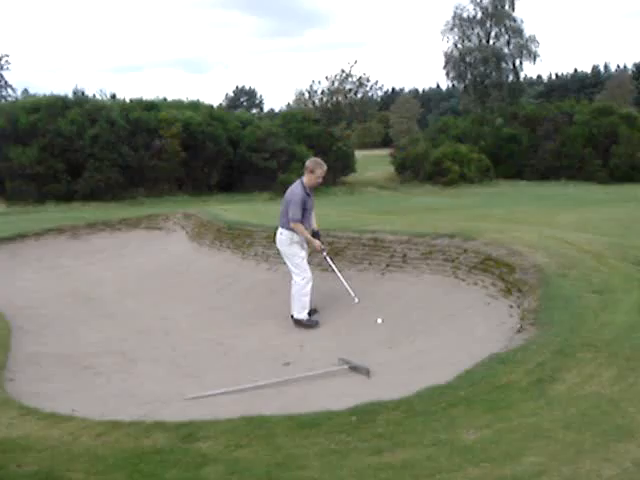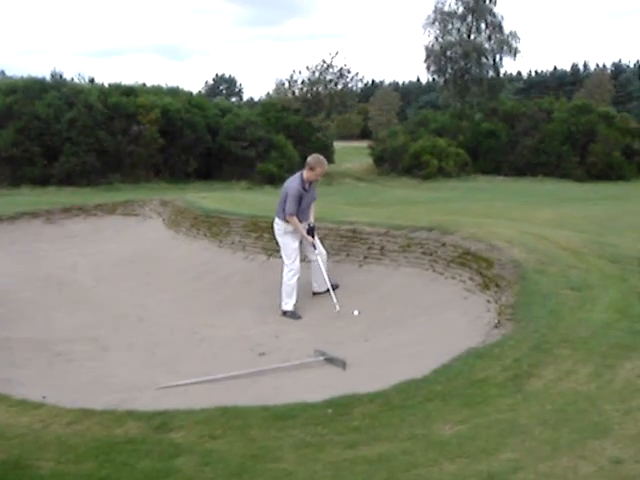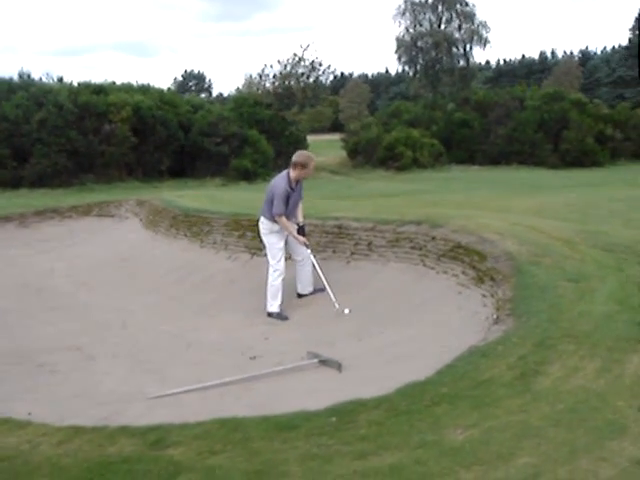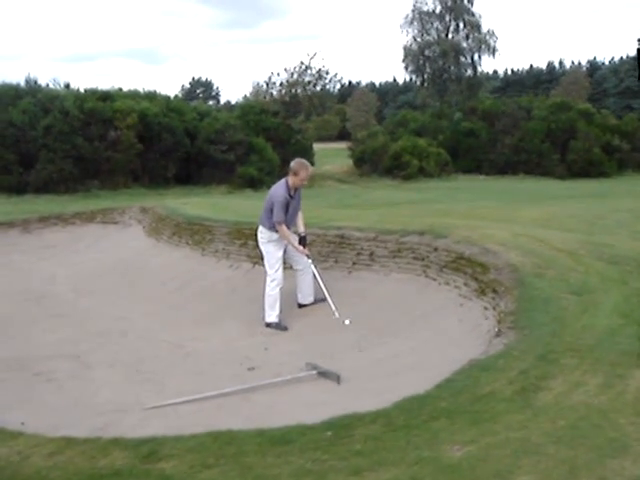
dt=1s
person 1, frame 1
left shoulder: (309, 189)
right shoulder: (297, 193)
left elbow: (310, 211)
right elbow: (294, 224)
left wrist: (315, 230)
right wrist: (312, 240)
left hip: (298, 237)
right hip: (288, 238)
left knee: (299, 275)
right knee: (304, 276)
left ankle: (298, 309)
right ankle: (301, 316)
person 1, frame 2
left shoulder: (311, 182)
right shoulder: (294, 187)
right elbow: (290, 217)
left wrist: (311, 224)
right wrist: (305, 236)
left hip: (303, 224)
right hip: (286, 227)
left knee: (320, 254)
right knee: (292, 267)
left ankle: (320, 287)
right ankle: (287, 307)
person 1, frame 3
left shoulder: (298, 180)
right shoulder: (281, 187)
left elbow: (298, 202)
right elbow: (278, 217)
left wrist: (301, 224)
right wrist: (295, 236)
left hip: (287, 223)
right hip: (271, 226)
left knee: (304, 255)
right knee: (277, 267)
left ankle: (305, 289)
right ankle: (273, 308)
person 1, frame 4
left shoulder: (296, 188)
right shoulder: (279, 194)
left elbow: (297, 211)
right elbow: (279, 226)
left wrist: (302, 234)
right wrist: (295, 246)
left hip: (286, 232)
right hip: (270, 236)
left knee: (304, 264)
right knee: (275, 277)
left ankle: (305, 299)
right ankle: (271, 318)
